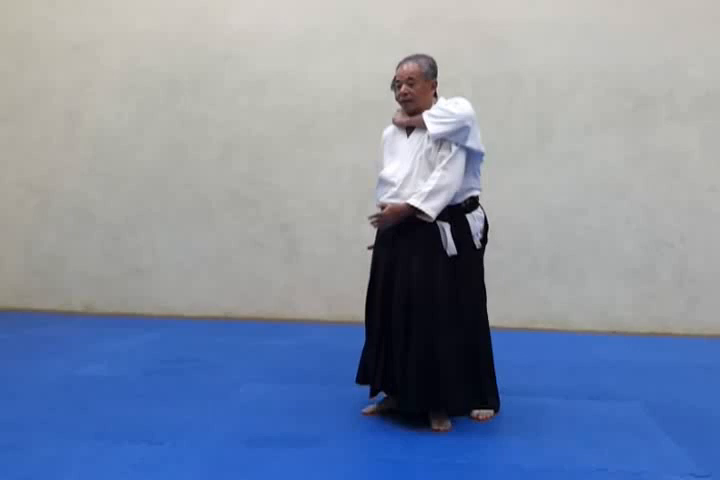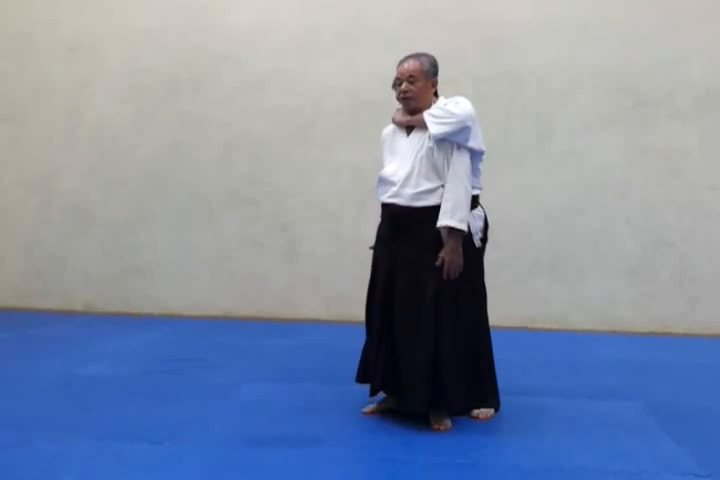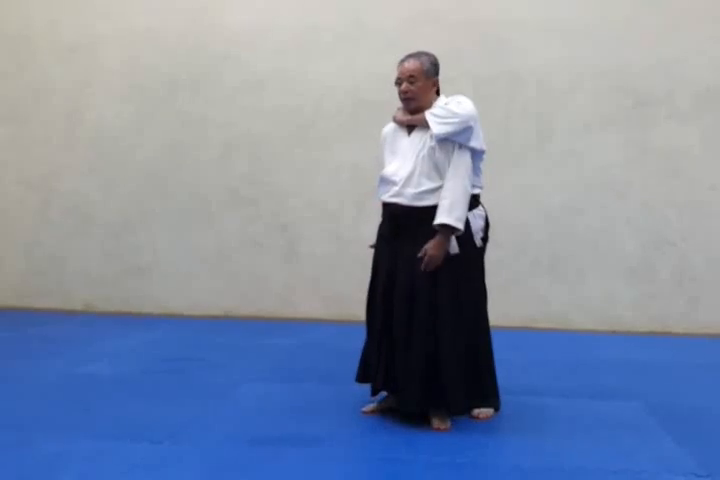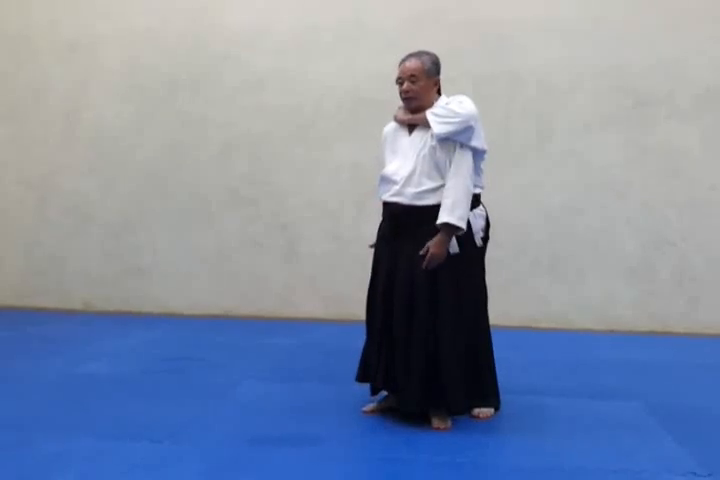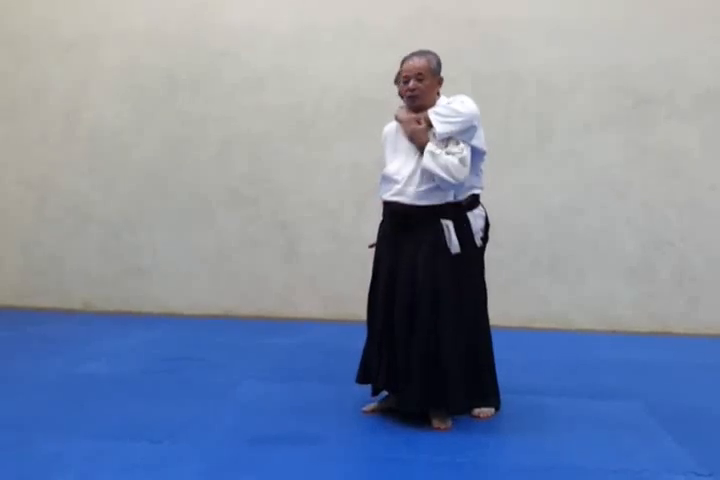
dt=0.5s
person 1, frame 1
left shoulder: (452, 126)
right shoulder: (392, 132)
left elbow: (447, 178)
left wrist: (403, 210)
left hip: (444, 235)
right hip: (397, 233)
left knee: (445, 318)
right knee: (392, 314)
left ankle: (442, 401)
right ankle: (398, 392)
person 1, frame 2
left shoulder: (453, 125)
right shoulder: (391, 132)
left elbow: (458, 183)
left wrist: (453, 240)
left hip: (439, 232)
right hip: (397, 232)
left knee: (445, 318)
right knee: (393, 315)
left ankle: (442, 401)
right ankle: (398, 392)
person 1, frame 3
left shoulder: (454, 123)
right shoulder: (391, 131)
left elbow: (458, 182)
left wrist: (442, 237)
left hip: (442, 232)
right hip: (397, 231)
left knee: (446, 316)
right knee: (393, 313)
left ankle: (443, 400)
right ankle: (398, 391)
person 1, frame 4
left shoulder: (454, 125)
right shoulder: (392, 130)
left elbow: (460, 182)
left wrist: (444, 236)
left hip: (440, 231)
right hip: (397, 231)
left knee: (445, 317)
right knee: (394, 313)
left ankle: (442, 400)
right ankle: (398, 390)
person 1, frame 5
left shoulder: (453, 123)
right shoulder: (392, 130)
left elbow: (456, 174)
left wrist: (424, 144)
left hip: (442, 233)
right hip: (398, 230)
left knee: (444, 317)
right knee: (393, 312)
left ankle: (442, 401)
right ankle: (398, 391)
